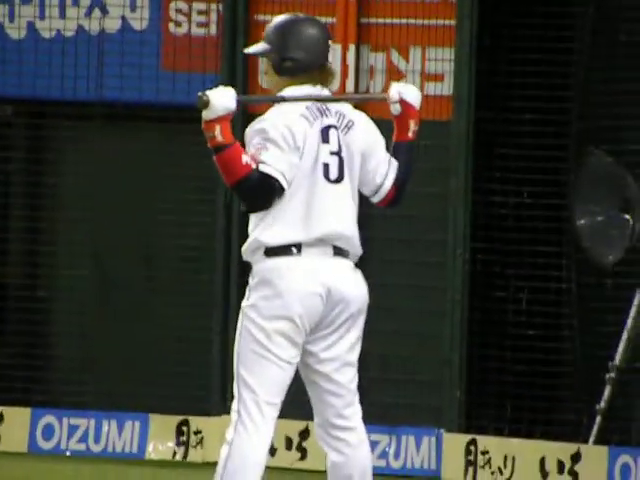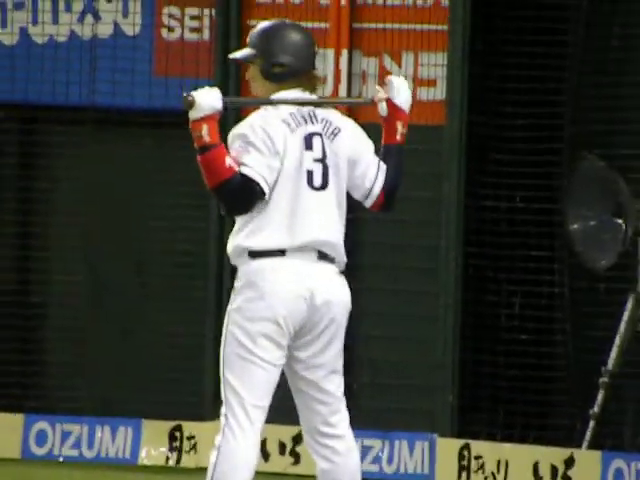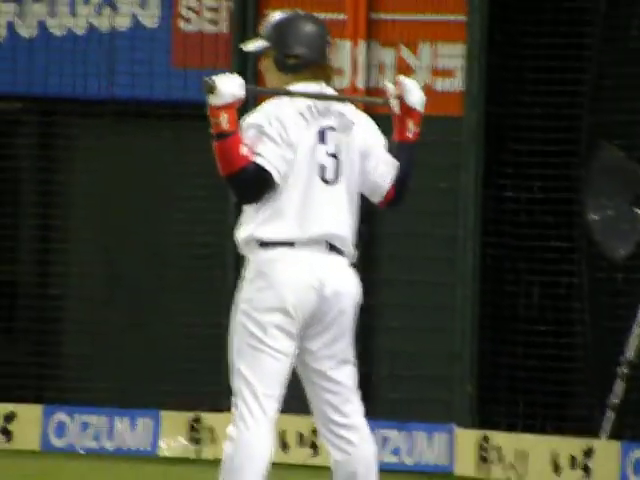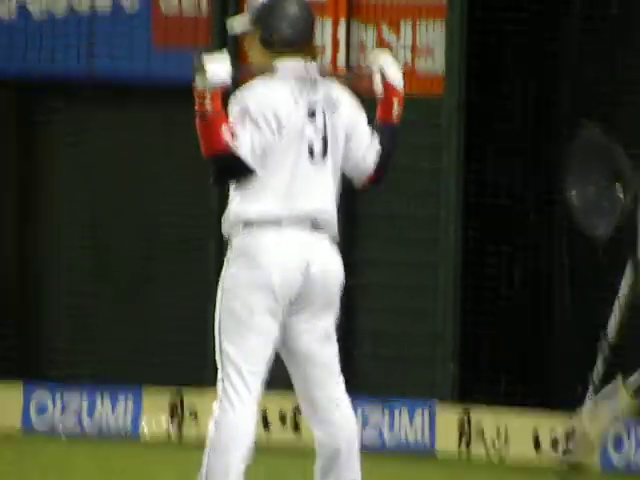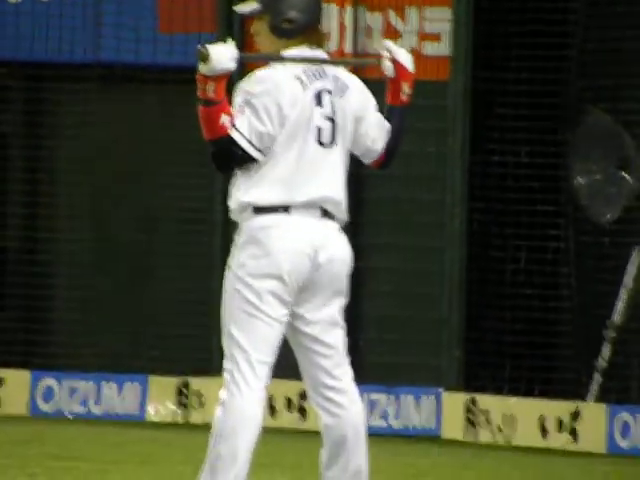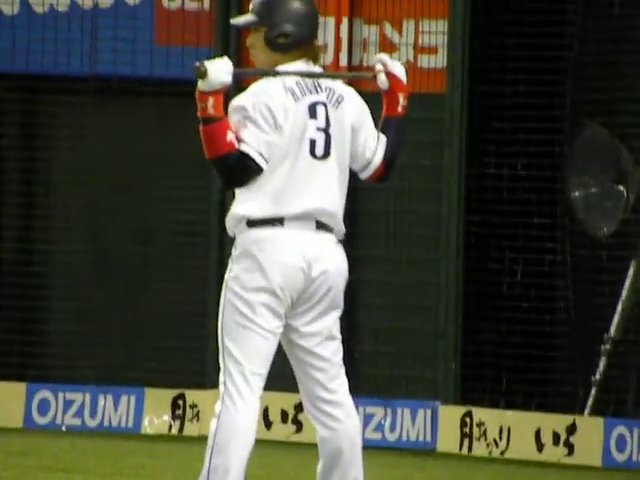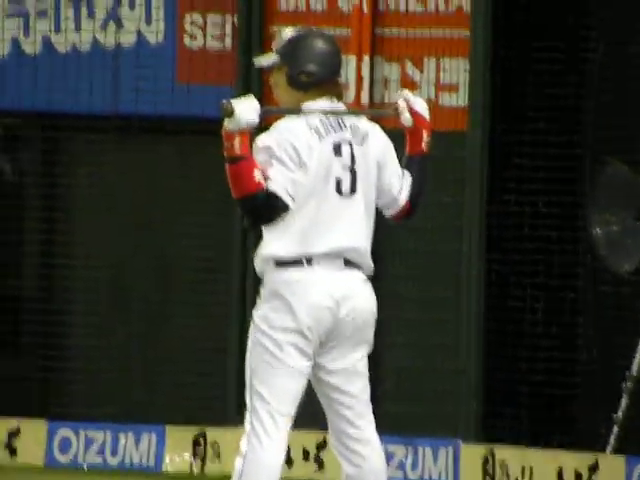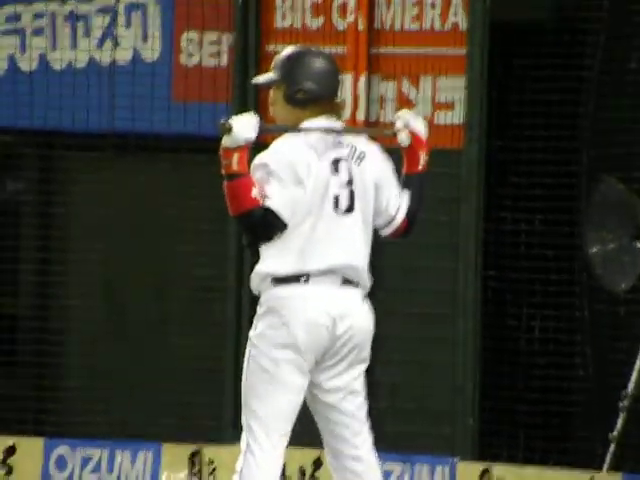
dt=0.3s
person 1, frame 1
left shoulder: (280, 119)
right shoulder: (356, 121)
left elbow: (256, 193)
right elbow: (390, 192)
left wrist: (218, 128)
right wrist: (406, 121)
left hip: (285, 276)
right hip: (342, 279)
left knee: (253, 411)
right knee: (342, 413)
person 1, frame 2
left shoulder: (263, 124)
right shoulder: (344, 128)
left elbow: (236, 196)
right elbow: (383, 195)
left wrist: (204, 129)
right wrist: (397, 122)
left hip: (269, 281)
right hip: (326, 283)
left knee: (241, 417)
right knee: (329, 420)
person 1, frame 3
left shoulder: (275, 114)
right shoulder: (357, 121)
left elbow: (249, 186)
right elbow: (392, 192)
left wrist: (223, 115)
right wrist: (408, 120)
left hip: (278, 272)
right hip: (336, 275)
left knee: (254, 408)
right knee: (342, 411)
person 1, frame 4
left shoulder: (261, 95)
right shoulder: (340, 100)
left elbow: (228, 167)
right elbow: (372, 170)
left wrist: (209, 97)
right wrist: (390, 102)
left hip: (264, 252)
right hip: (318, 254)
left knee: (238, 388)
right knee: (325, 389)
person 1, frame 5
left shoulder: (267, 82)
right shoulder: (348, 85)
left elbow: (227, 156)
right elbow: (382, 152)
left wrist: (211, 85)
right wrist: (400, 85)
left hip: (271, 237)
right hip: (326, 239)
left knee: (245, 374)
right knee: (332, 375)
person 1, frame 6
left shoulder: (262, 96)
right shoulder: (346, 99)
left elbow: (235, 171)
right elbow: (380, 167)
left wrist: (211, 102)
right wrist: (395, 98)
left hip: (268, 250)
right hip: (324, 254)
left knee: (239, 385)
right knee: (329, 389)
person 1, frame 7
left shoulder: (289, 135)
right shoulder: (371, 136)
left elbow: (261, 208)
right elbow: (404, 204)
left wrist: (237, 141)
right wrist: (418, 134)
left hip: (296, 289)
right hip: (352, 291)
left knee: (267, 424)
right knee: (356, 428)
person 1, frame 8
left shoulder: (286, 152)
right shoulder: (368, 153)
left elbow: (259, 226)
right elbow: (402, 223)
left wrist: (234, 157)
right wrist: (415, 154)
left hip: (293, 305)
right hip: (350, 307)
left knee: (263, 437)
right knee: (352, 442)
